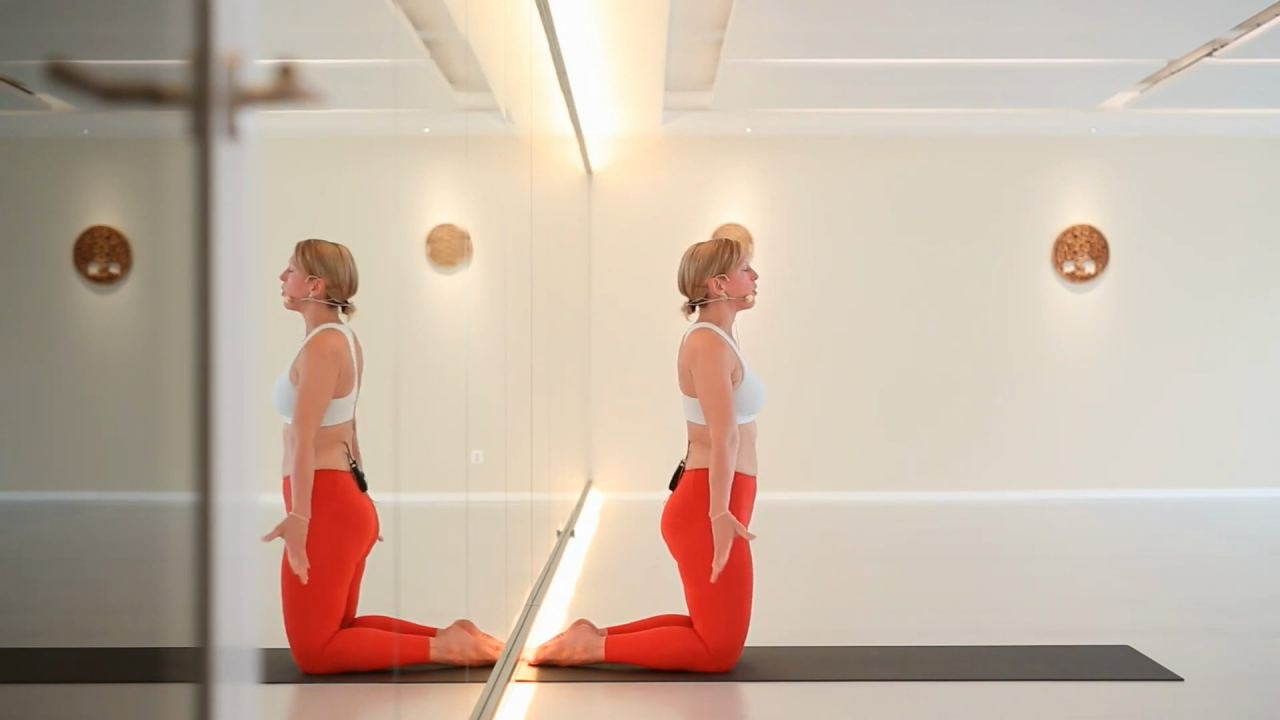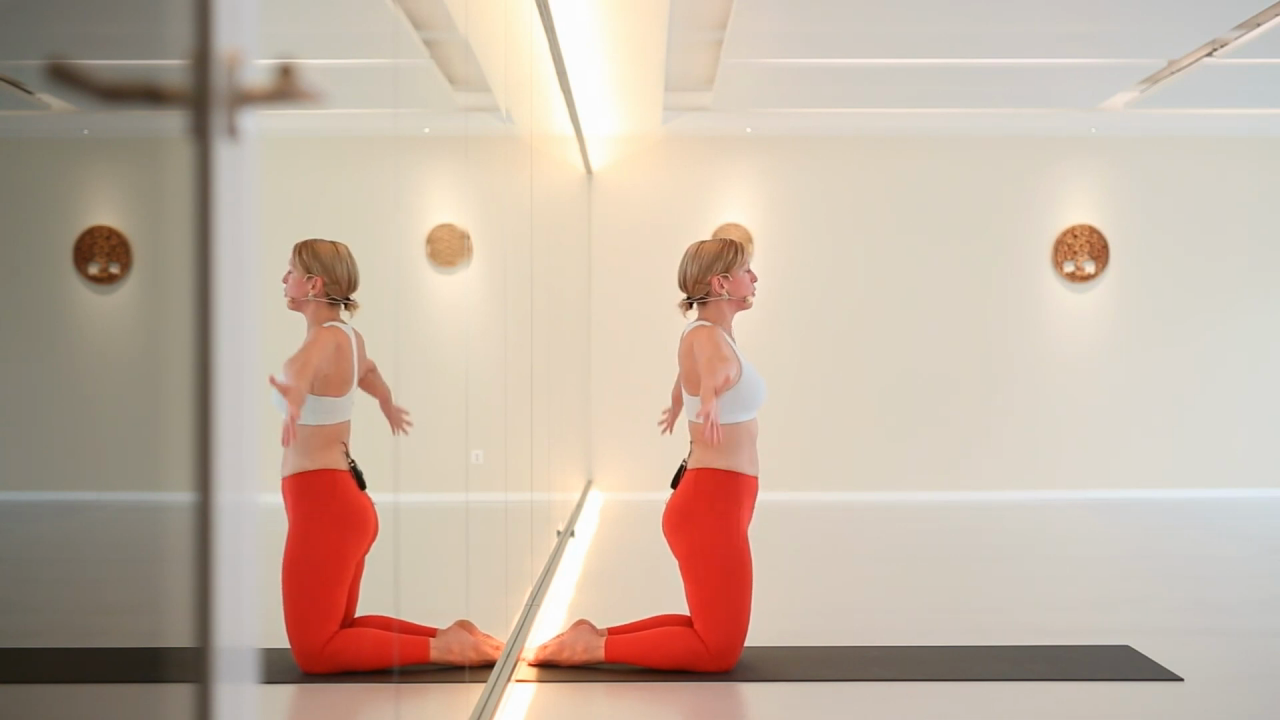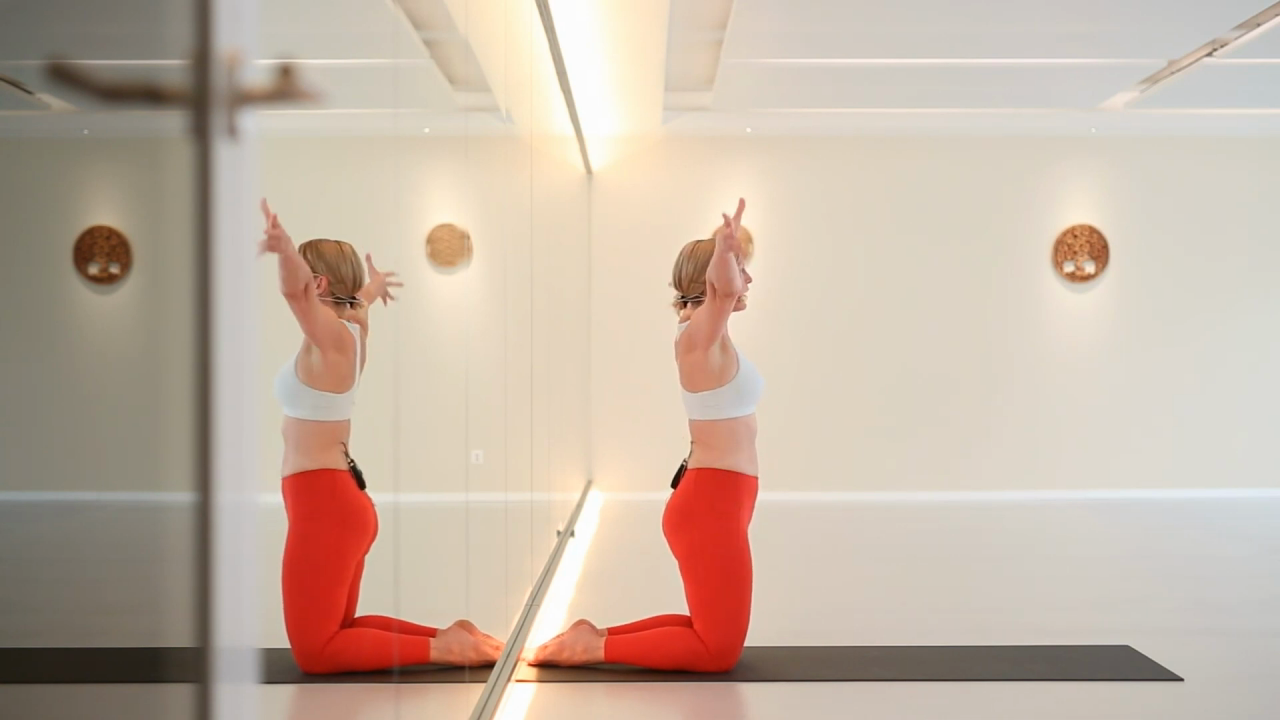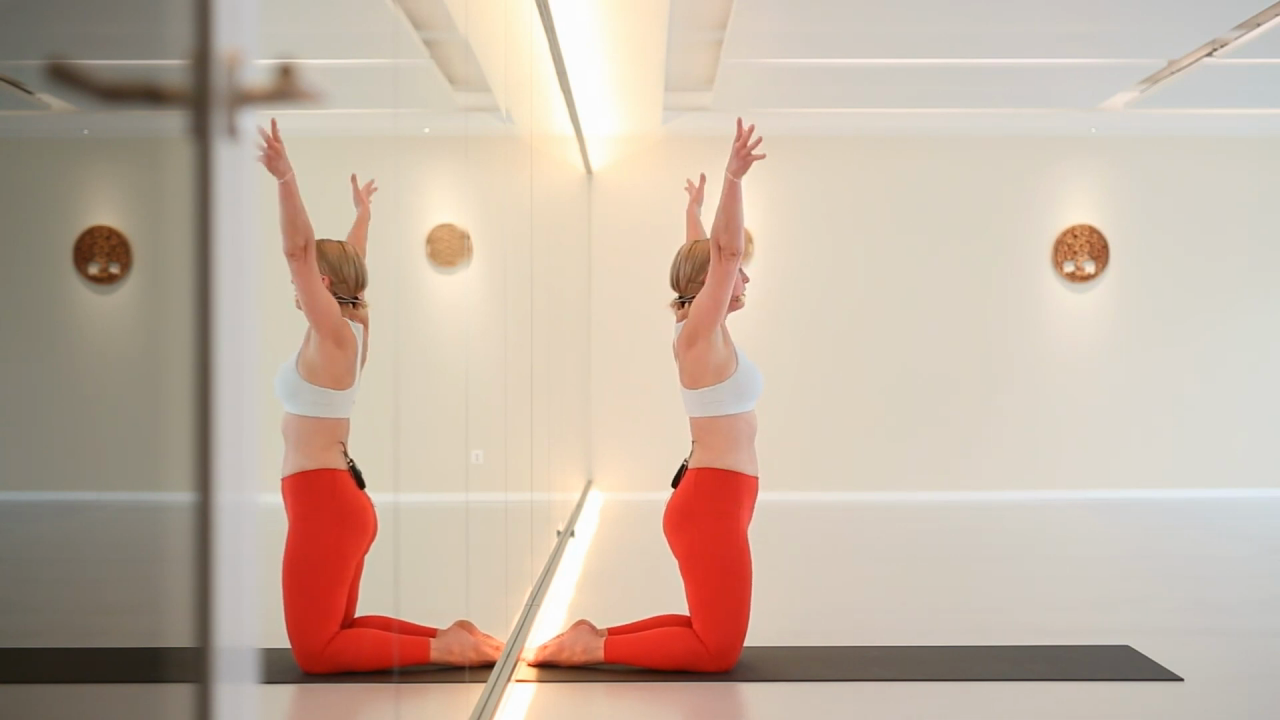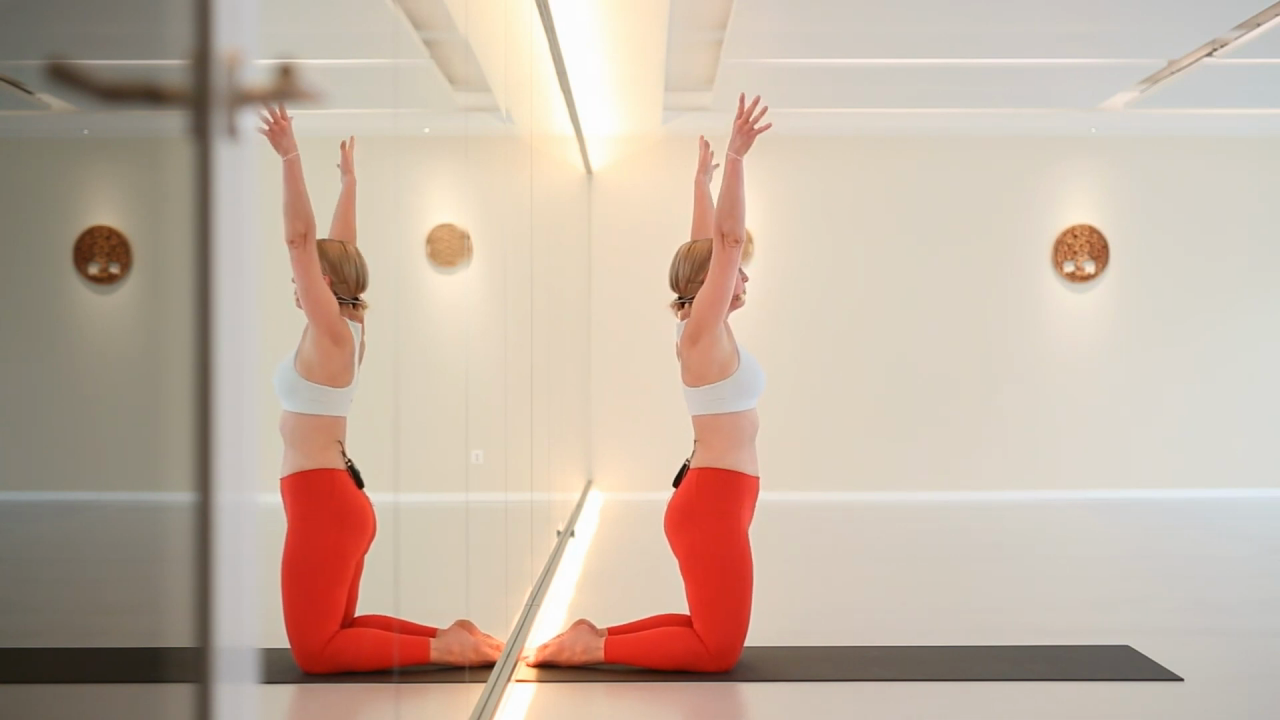
dt=0.3s
person 1, frame 1
left shoulder: (710, 339)
right shoulder: (710, 344)
right elbow: (721, 435)
right wrist: (720, 511)
left hip: (705, 504)
right hip: (705, 510)
left knee: (712, 633)
right knee: (718, 650)
left ankle: (597, 634)
right ankle: (594, 648)
person 1, frame 2
left shoulder: (705, 335)
right shoulder: (705, 337)
right elbow: (714, 370)
left wrist: (676, 404)
right wrist: (712, 391)
left hip: (712, 504)
right hip: (712, 507)
left knee: (713, 635)
right knee: (718, 651)
left ankle: (594, 637)
right ankle: (593, 647)
person 1, frame 3
left shoulder: (699, 330)
right shoulder: (702, 337)
left elbow: (702, 302)
right elbow: (720, 290)
left wrist: (687, 299)
right wrist: (720, 248)
left hip: (712, 505)
right hip: (712, 509)
left knee: (711, 635)
right knee: (718, 652)
left ankle: (595, 635)
right ankle: (591, 649)
person 1, frame 4
left shoulder: (701, 331)
right shoulder: (701, 332)
left elbow: (705, 257)
right elbow: (724, 249)
left wrist: (693, 210)
right wrist: (733, 180)
left hip: (712, 501)
right hip: (712, 505)
left knee: (711, 633)
right knee: (718, 649)
left ankle: (592, 635)
right ankle: (590, 648)
person 1, frame 5
left shoulder: (702, 330)
right shoulder: (704, 332)
left elbow: (707, 242)
right elbow: (727, 236)
left wrist: (703, 175)
right wrist: (735, 158)
left hip: (713, 502)
right hip: (713, 505)
left knee: (713, 633)
right knee: (717, 650)
left ankle: (593, 635)
right ankle: (590, 648)
person 2, frame 1
left shoulder: (320, 347)
right shoulder: (343, 339)
left elbow: (306, 436)
left wrist: (298, 515)
left hip: (325, 506)
right hip: (346, 502)
left knee: (315, 651)
right knee: (335, 630)
left ankle: (441, 649)
right ankle: (446, 635)
person 2, frame 2
left shoulder: (324, 339)
right shoulder: (345, 336)
left elbow: (305, 365)
right elbow: (371, 376)
left wrist: (294, 394)
right wrist: (389, 406)
left hip: (322, 505)
right hip: (341, 501)
left knee: (315, 651)
right knee: (334, 630)
left ankle: (441, 648)
right ankle: (448, 637)
person 2, frame 3
left shoulder: (329, 335)
right shoulder: (352, 328)
left elbow: (295, 288)
right elbow: (364, 297)
left wrist: (284, 246)
right wrist: (374, 281)
left hip: (323, 508)
right hip: (338, 503)
left knee: (316, 652)
right knee: (336, 632)
left ankle: (442, 650)
right ankle: (448, 636)
person 2, frame 4
left shoulder: (332, 333)
right shoulder: (353, 328)
left elbow: (299, 249)
right elbow: (351, 262)
left wrist: (286, 179)
right wrist: (362, 211)
left hip: (323, 504)
right hip: (339, 500)
left knee: (316, 650)
right knee: (335, 630)
left ankle: (443, 649)
right ankle: (451, 636)
person 2, frame 5
left shoulder: (330, 331)
right shoulder: (349, 327)
left elbow: (300, 238)
right elbow: (339, 247)
left wrist: (290, 156)
right wrist: (349, 178)
left hip: (322, 505)
right hip: (337, 501)
left knee: (316, 650)
right knee: (333, 631)
left ankle: (443, 647)
right ankle: (449, 636)
